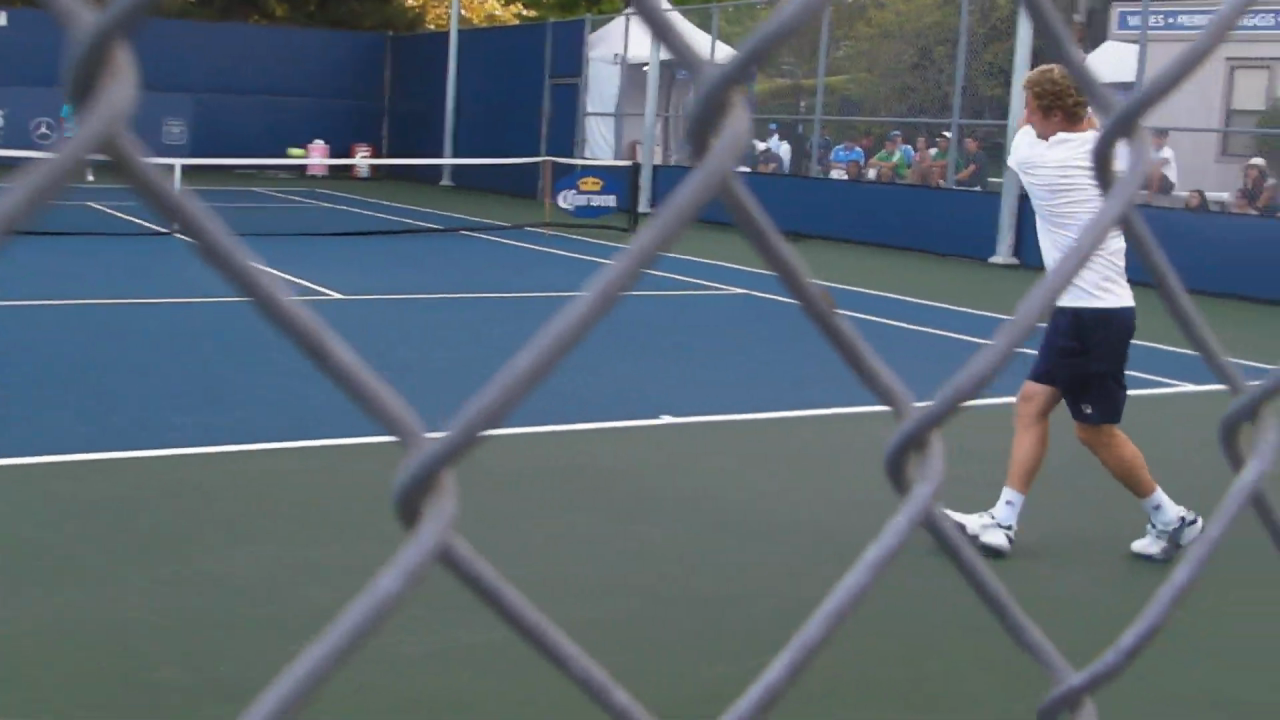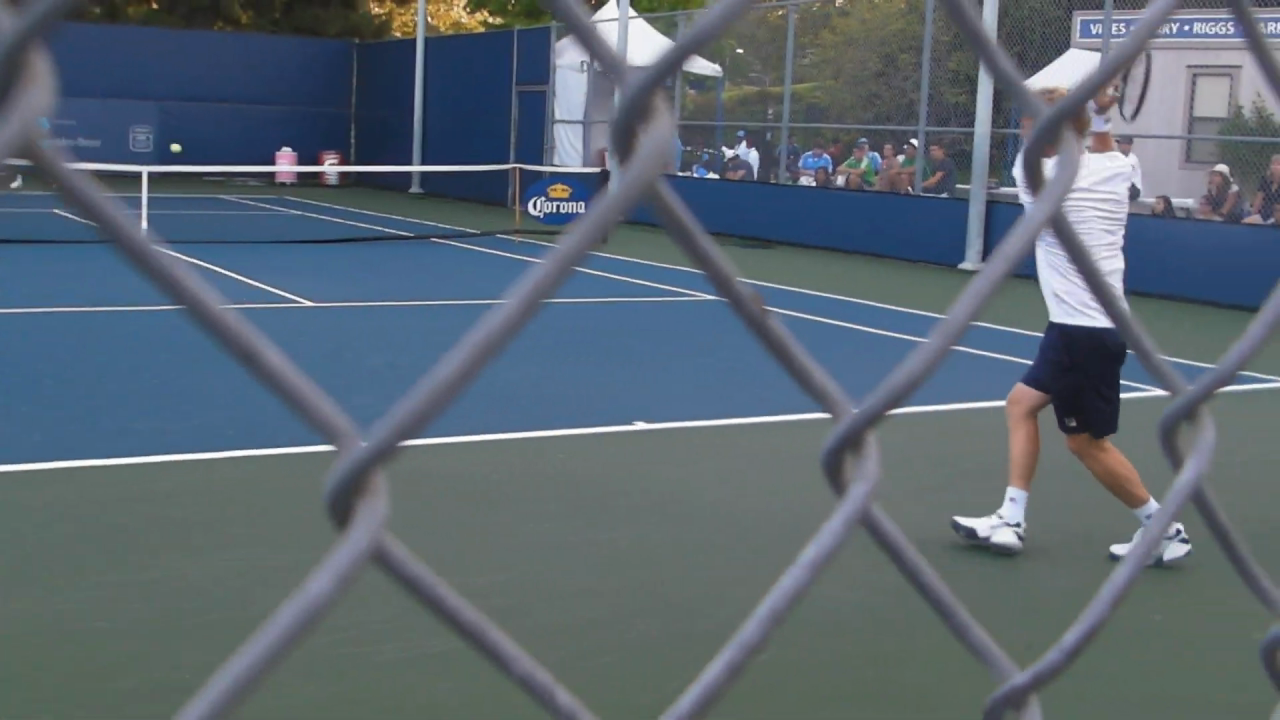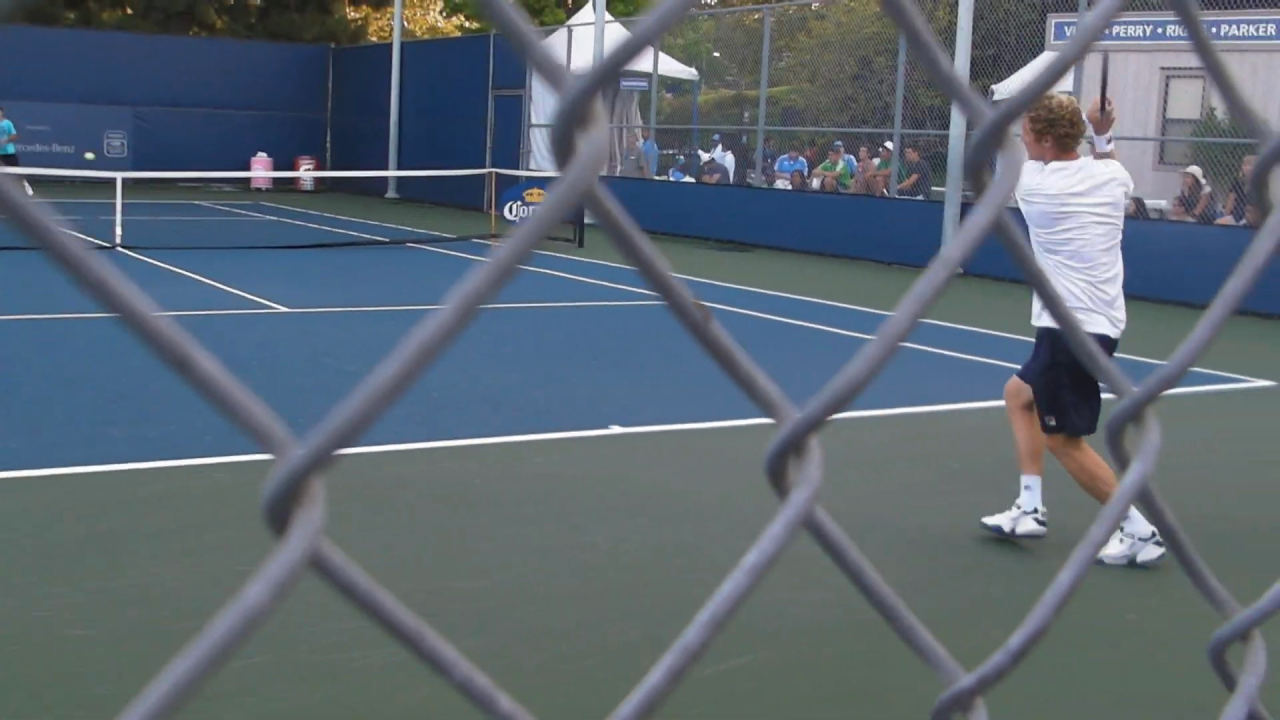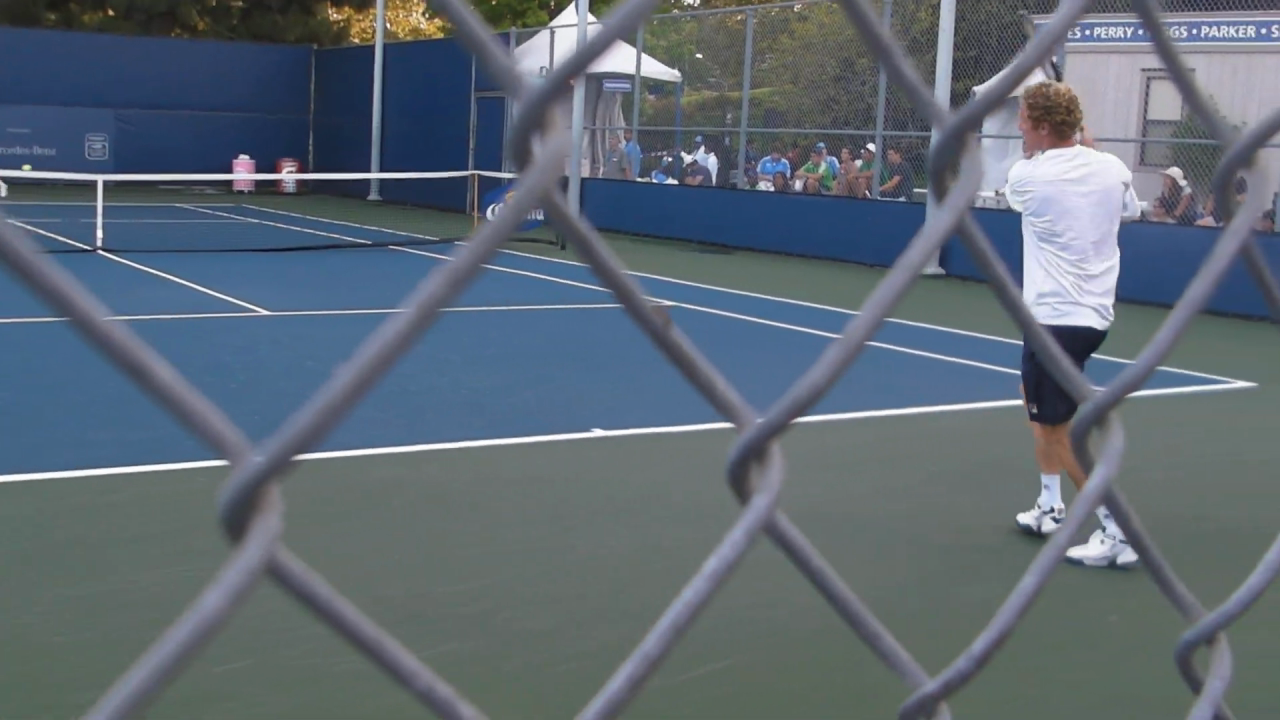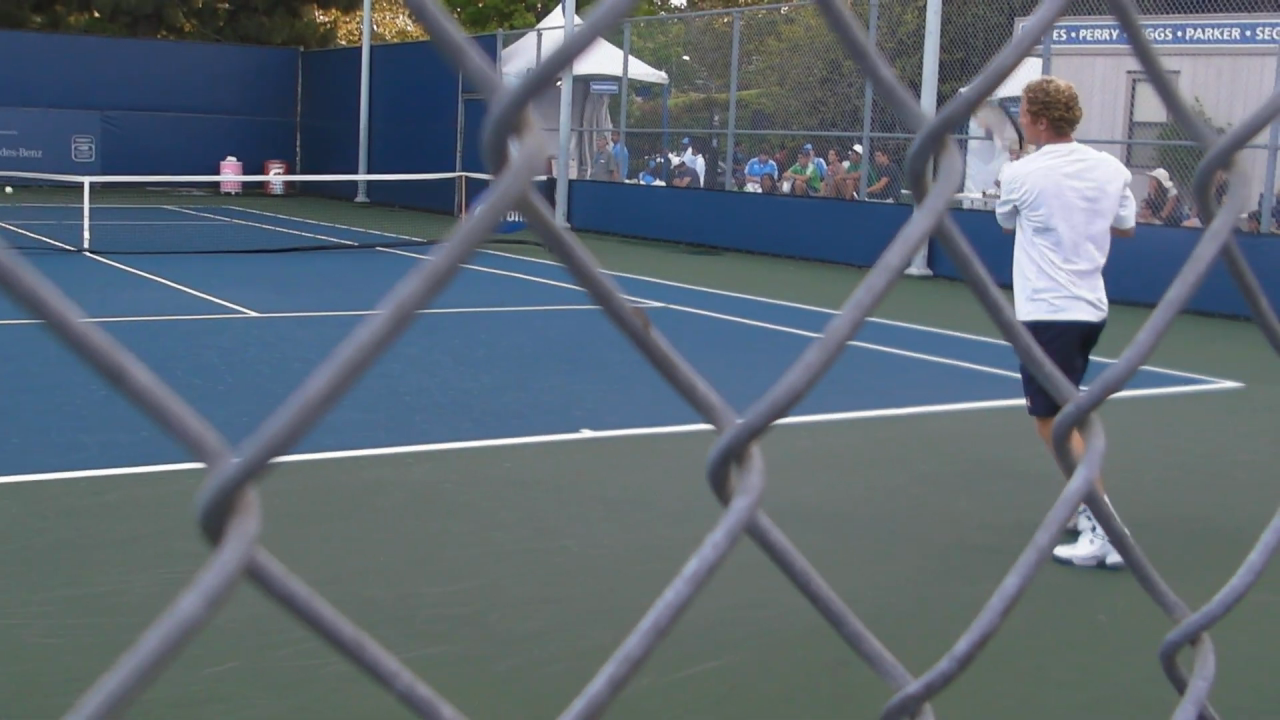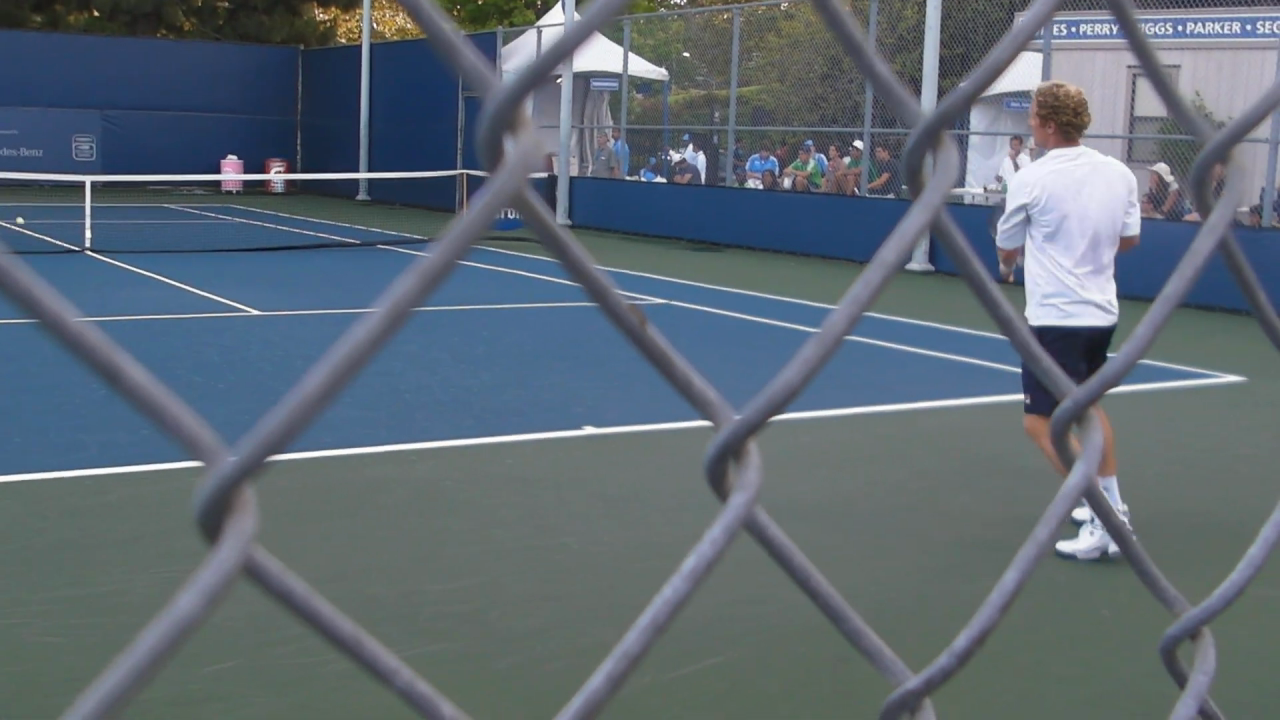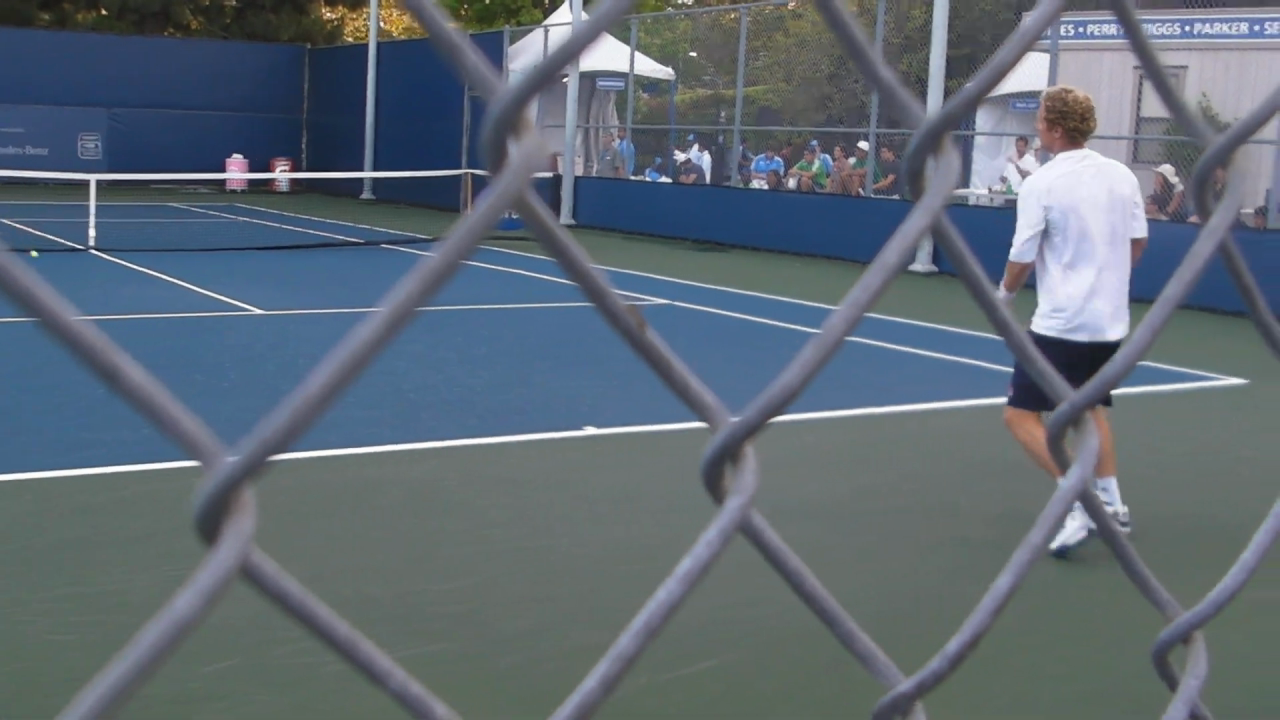
dt=0.1s
person 1, frame 1
left shoulder: (1034, 157)
right wrist: (1078, 98)
left hip: (1090, 312)
right hip: (1096, 306)
left knee: (1097, 431)
right knee: (1032, 403)
left ankle: (1172, 518)
right ankle: (1001, 521)
person 1, frame 2
left shoulder: (1034, 175)
right shoulder: (1117, 171)
right wrist: (1099, 117)
left hip: (1082, 328)
right hip: (1099, 321)
left knee: (1087, 439)
right knee: (1022, 404)
left ankle: (1163, 531)
right ankle: (1009, 521)
person 1, frame 3
left shoulder: (1030, 183)
right shoulder: (1114, 178)
right wrist: (1101, 137)
left hip: (1071, 329)
right hip: (1097, 323)
left knee: (1064, 439)
right knee: (1019, 395)
left ankle: (1140, 532)
right ankle: (1028, 510)
person 1, frame 4
left shoulder: (1025, 176)
right shoulder: (1114, 169)
right elbow: (1129, 212)
left hip: (1055, 317)
right hip: (1096, 313)
left knee: (1058, 428)
right knee: (1043, 408)
left ankle: (1117, 532)
right ankle: (1051, 507)
person 1, frame 5
left shoulder: (1019, 173)
right shoulder: (1112, 168)
left elbow: (1006, 221)
right elbow: (1125, 227)
left hip: (1048, 312)
right hip: (1090, 309)
left knee: (1055, 422)
right knee: (1061, 409)
left ankle: (1105, 533)
right ankle: (1085, 506)
person 1, frame 6
left shoulder: (1030, 179)
right shoulder: (1120, 173)
left elbow: (1007, 243)
right elbow: (1130, 238)
left wrist: (1007, 265)
left hip: (1054, 316)
right hip: (1100, 313)
left knee: (1046, 422)
left ankle: (1103, 524)
right ankle: (1112, 503)
person 1, frame 7
left shoulder: (1041, 185)
right shoulder: (1122, 175)
left elbow: (1022, 259)
right elbow: (1138, 242)
left wrist: (1004, 294)
left hip: (1061, 325)
right hip: (1111, 321)
left knee: (1021, 416)
right knee: (1091, 408)
left ankle: (1081, 506)
right ankle: (1111, 507)
